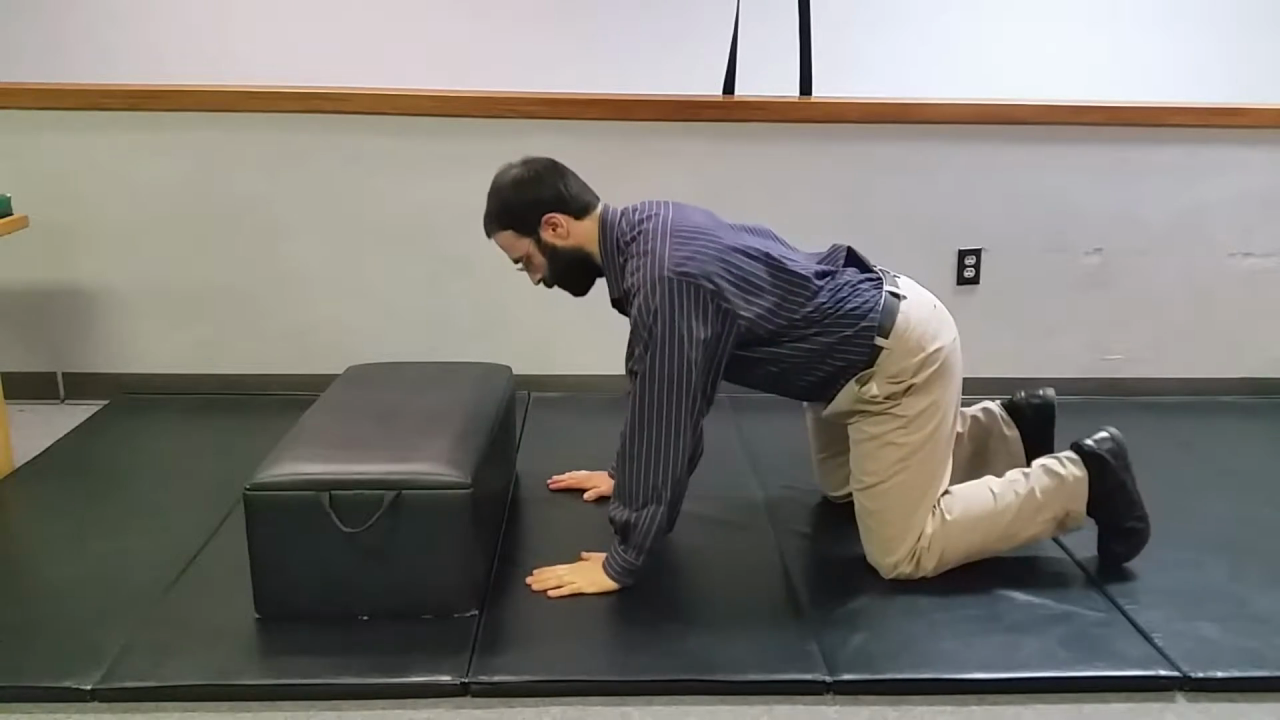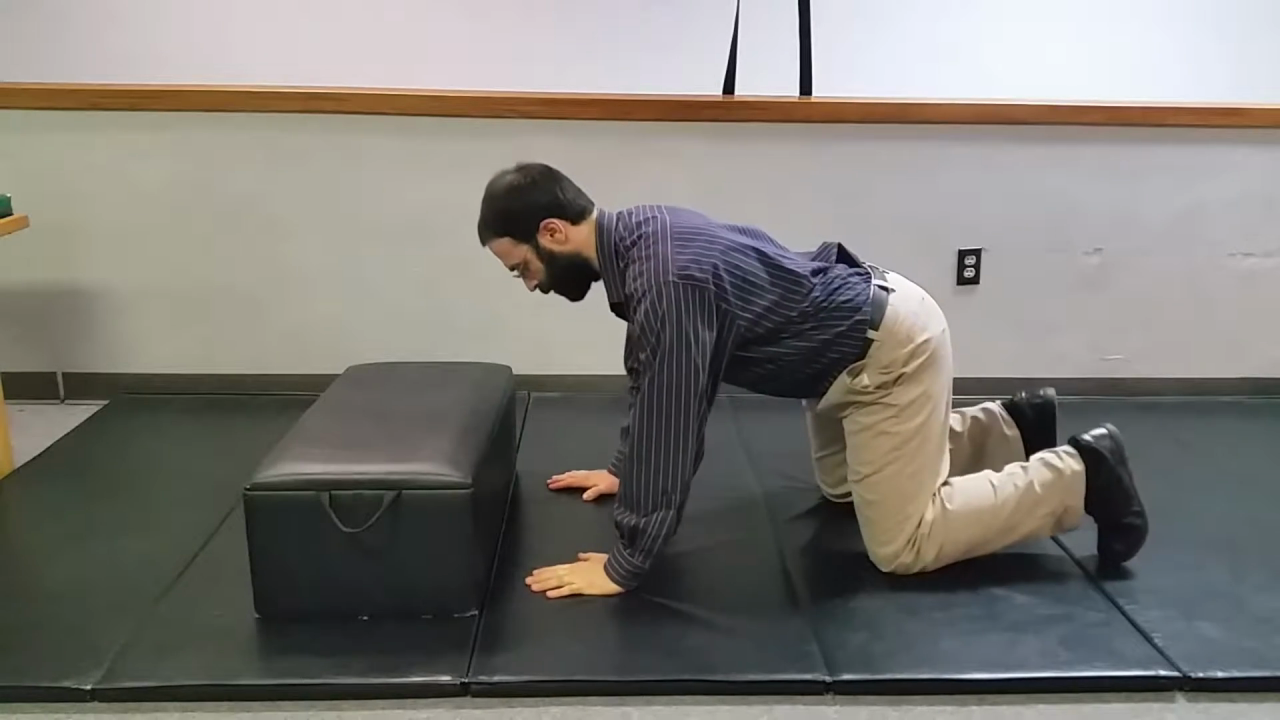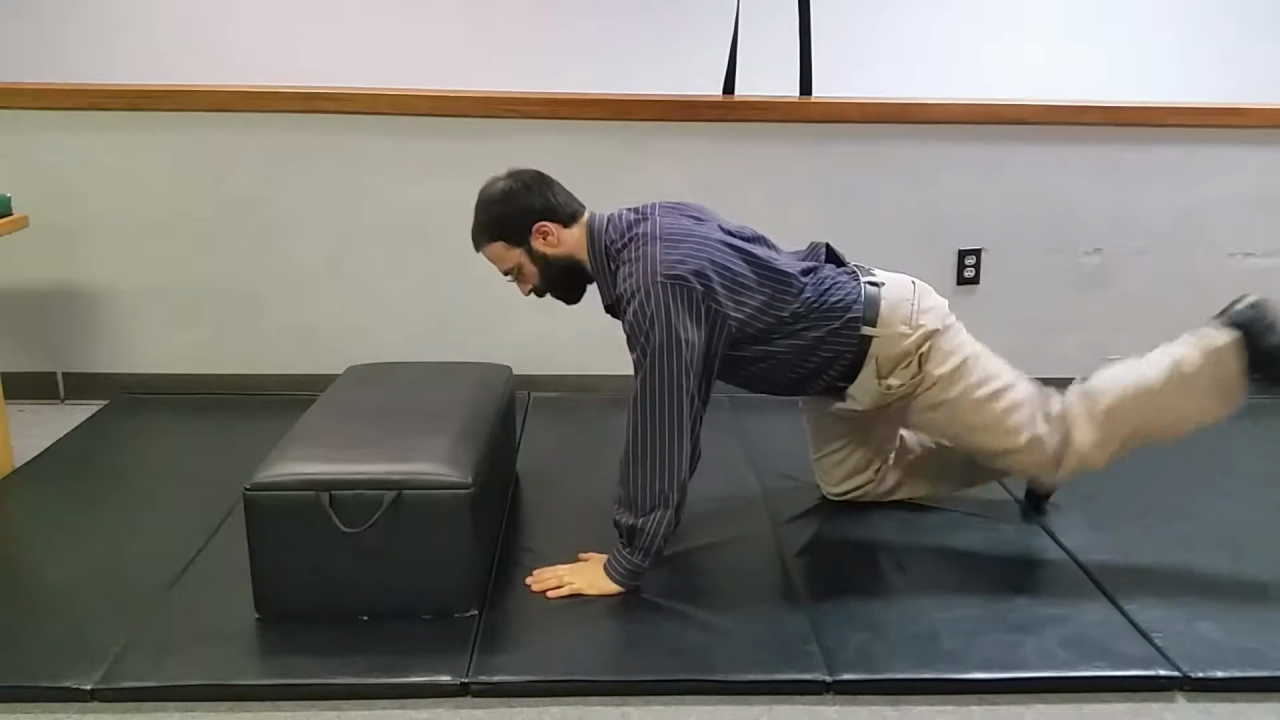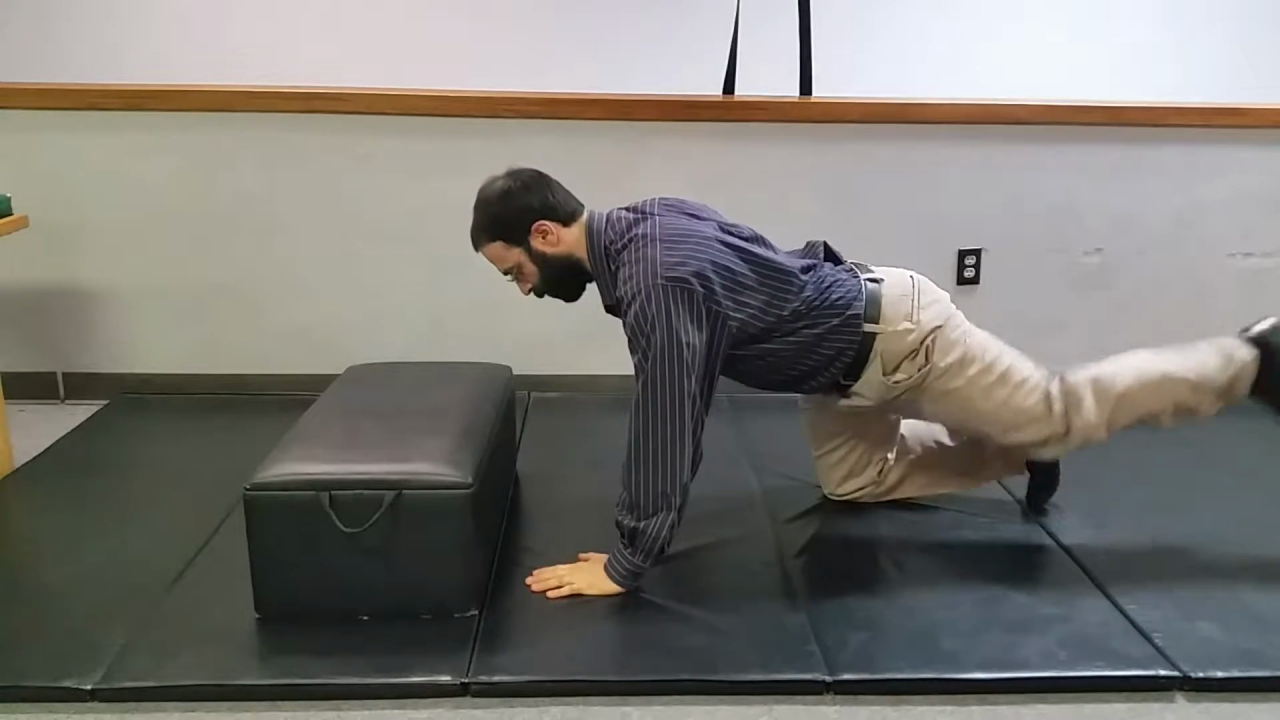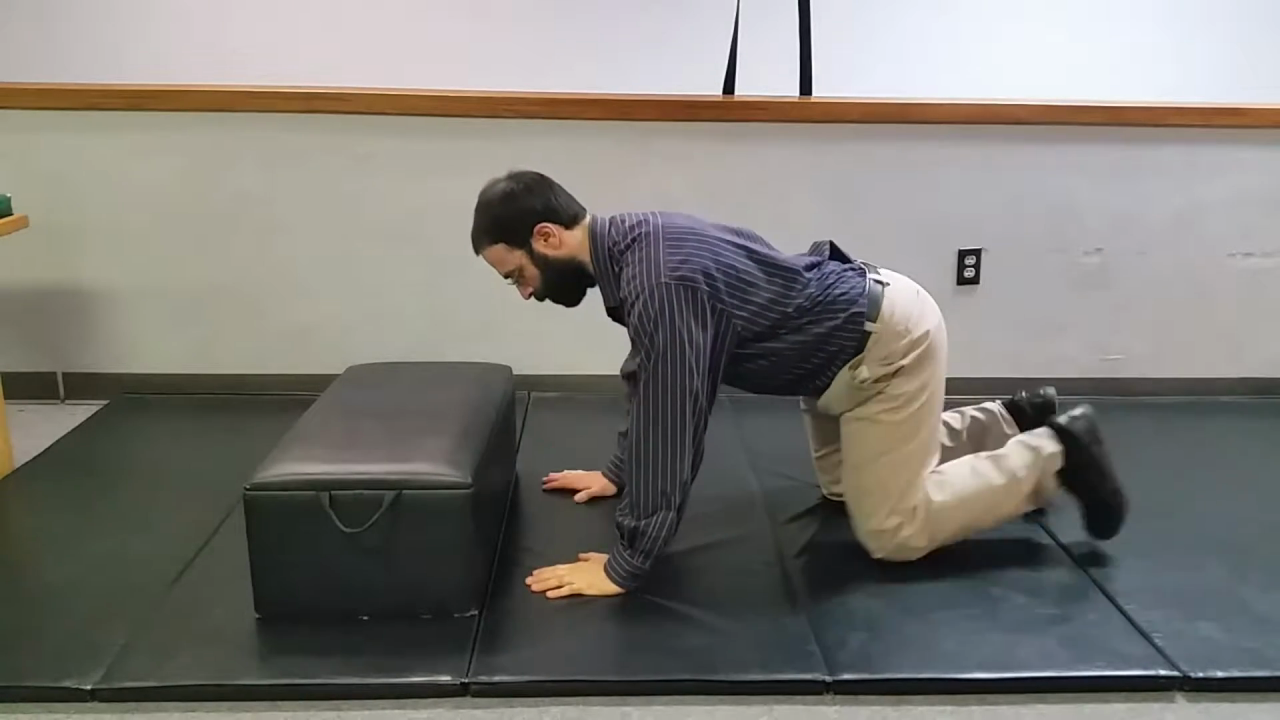
dt=0.4s
person 1, frame 1
left shoulder: (665, 275)
right shoulder: (644, 229)
left elbow: (667, 421)
right elbow: (652, 384)
left wrist: (619, 565)
right wrist: (621, 473)
left hip: (897, 353)
right hip: (869, 329)
left knee: (903, 551)
right knee: (844, 486)
left ankle: (1083, 477)
right ankle: (1013, 428)
person 1, frame 2
left shoulder: (666, 278)
right shoulder: (638, 236)
left elbow: (671, 424)
right elbow: (652, 382)
left wrist: (624, 566)
right wrist: (617, 468)
left hip: (892, 345)
right hip: (857, 333)
left knee: (903, 543)
right knee: (844, 484)
left ankle: (1077, 473)
right ankle: (1012, 424)
person 1, frame 3
left shoulder: (653, 282)
right shoulder: (643, 225)
left elbow: (666, 429)
left wrist: (623, 566)
right wrist: (657, 354)
left hip: (894, 339)
right hip: (856, 324)
left knee: (1056, 441)
right knee: (854, 481)
right ankle: (1013, 425)
person 1, frame 4
left shoulder: (655, 281)
right shoulder: (640, 221)
left elbow: (667, 429)
left wrist: (623, 566)
left hip: (895, 335)
right hip: (853, 334)
left knee: (1055, 411)
right knee: (855, 482)
right ankle: (1008, 434)
person 1, frame 5
left shoulder: (661, 278)
right shoulder: (631, 240)
left elbow: (671, 424)
right elbow: (655, 383)
left wrist: (624, 567)
right wrist: (617, 472)
left hip: (886, 341)
right hip: (853, 326)
left knee: (895, 529)
right knee: (849, 483)
left ankle: (1054, 454)
right ankle: (1011, 422)
